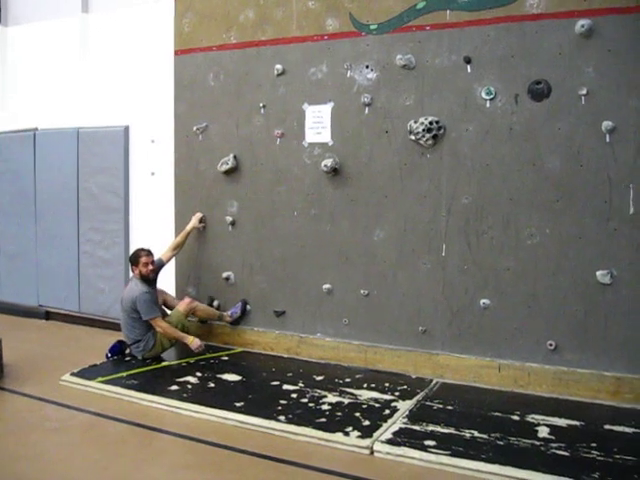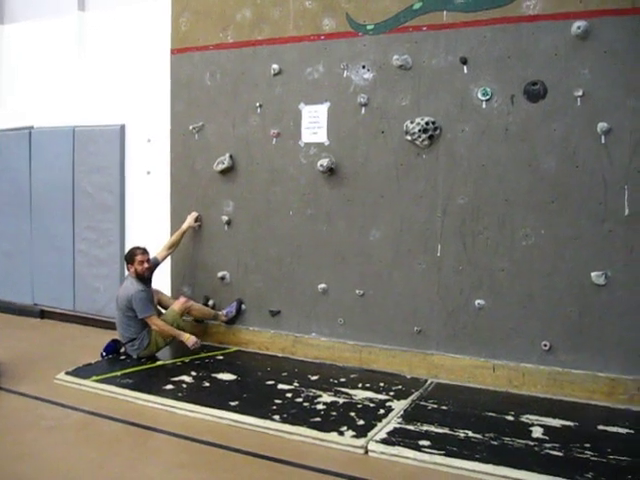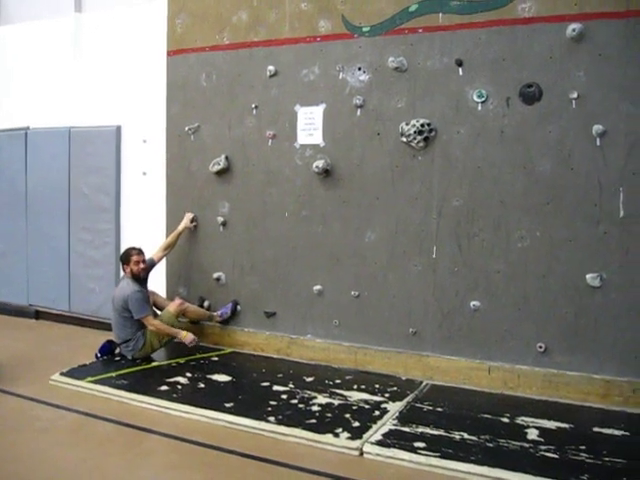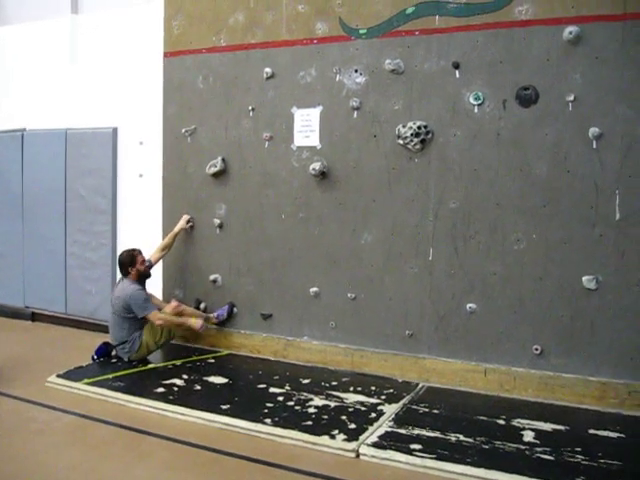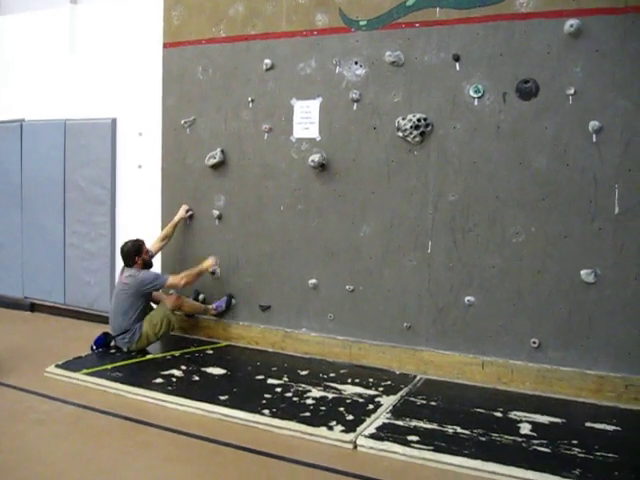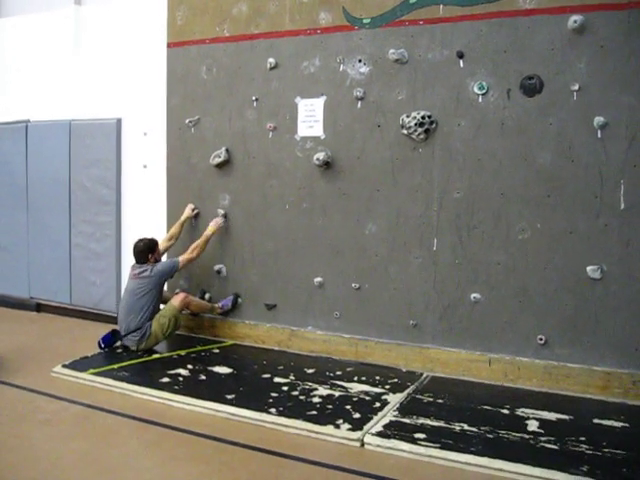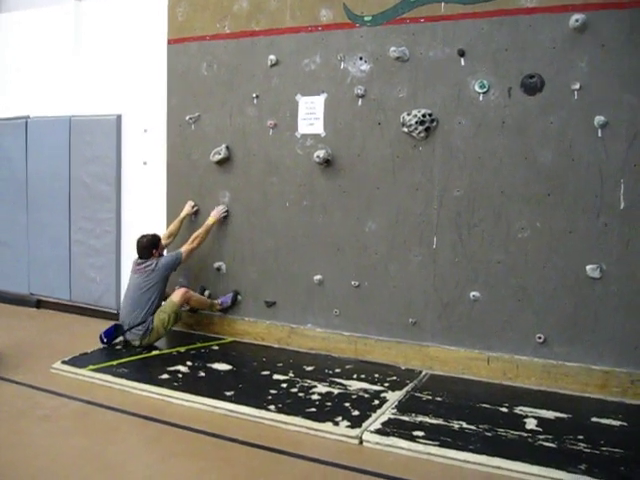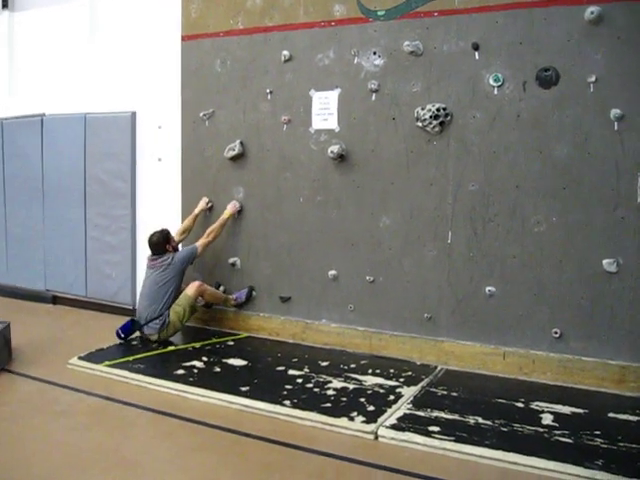
dt=0.2s
person 1, frame 1
left shoulder: (147, 276)
right shoulder: (141, 293)
left elbow: (172, 251)
right elbow: (160, 326)
left wrist: (190, 227)
right wrist: (189, 339)
left hip: (142, 339)
right hip: (146, 347)
left knee: (159, 294)
right knee: (188, 302)
right ankle: (227, 317)
person 1, frame 2
left shoulder: (141, 275)
right shoulder: (137, 292)
left elbow: (167, 249)
right elbow: (155, 325)
left wrist: (185, 227)
right wrist: (185, 337)
left hip: (136, 338)
right hip: (142, 346)
left knee: (154, 294)
right knee: (184, 302)
right ankle: (222, 316)
person 1, frame 3
left shoulder: (134, 277)
right shoulder: (133, 292)
left elbow: (163, 251)
right elbow: (152, 325)
left wrist: (182, 228)
right wrist: (182, 335)
left hip: (131, 339)
right hip: (136, 346)
left knee: (150, 295)
right knee: (179, 304)
right ankle: (216, 317)
person 1, frame 4
left shoulder: (128, 280)
right shoulder: (133, 292)
left elbow: (160, 252)
right elbow: (158, 319)
left wrist: (178, 229)
right wrist: (189, 321)
left hip: (126, 342)
right hip: (132, 348)
left knee: (150, 301)
right knee: (175, 306)
right ankle: (212, 318)
person 1, frame 5
left shoulder: (129, 270)
right shoulder: (140, 278)
left elbow: (161, 242)
right elbow: (180, 281)
left wrist: (177, 218)
right wrist: (204, 267)
left hip: (124, 334)
right hip: (131, 340)
left knee: (151, 293)
right knee: (175, 299)
left ankle: (185, 306)
right ankle: (211, 310)
person 1, frame 6
left shoulder: (138, 268)
right shoulder: (155, 272)
left elbow: (169, 241)
right elbow: (191, 255)
left wrist: (184, 218)
right wrist: (211, 231)
left hip: (128, 335)
right hip: (139, 339)
right knee: (183, 298)
left ankle: (193, 305)
right ankle: (217, 309)
person 1, frame 7
left shoulder: (138, 263)
right shoulder: (159, 266)
left elbow: (168, 238)
right elbow: (192, 244)
left wrist: (184, 215)
right wrist: (212, 220)
left hip: (129, 331)
right hip: (141, 334)
right knee: (183, 292)
left ankle: (192, 302)
right ankle: (216, 306)
person 1, frame 8
left shoulder: (152, 260)
right shoulder: (175, 260)
left elbow: (181, 234)
right elbow: (208, 238)
left wrist: (198, 211)
right wrist: (227, 214)
left hip: (146, 326)
right hip: (158, 329)
right knee: (197, 286)
left ankle: (206, 298)
right ankle: (231, 301)
